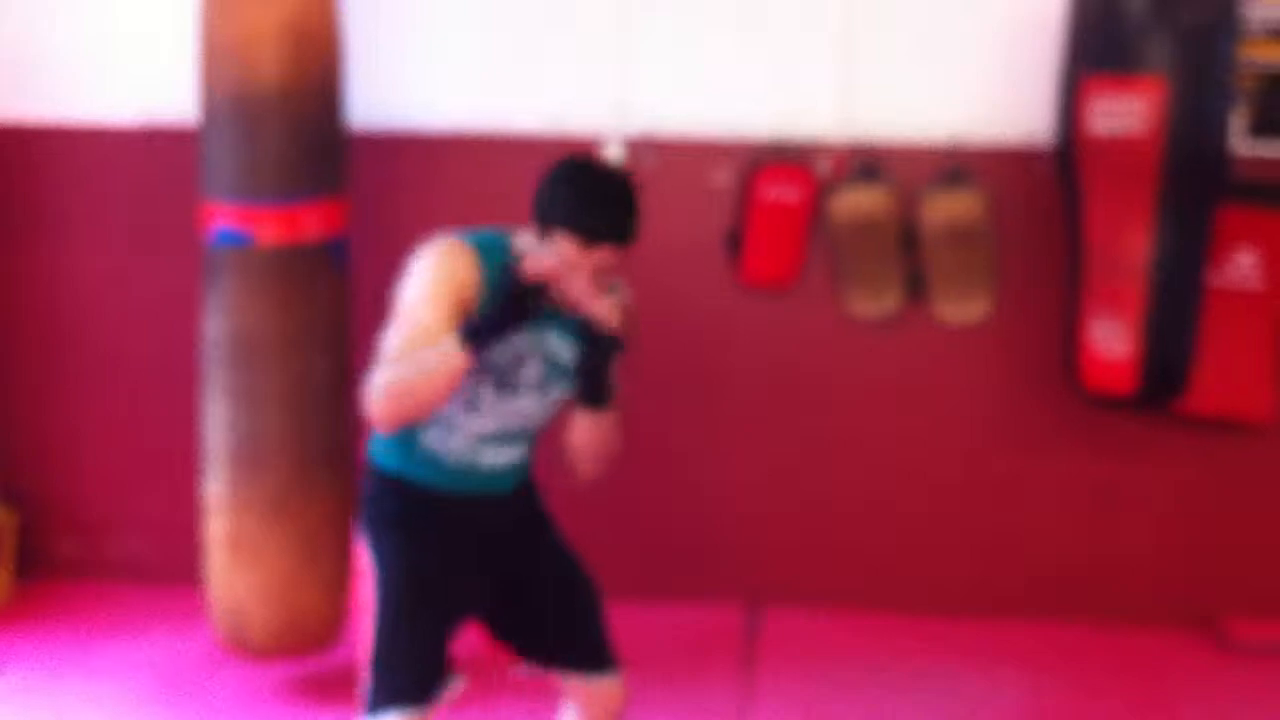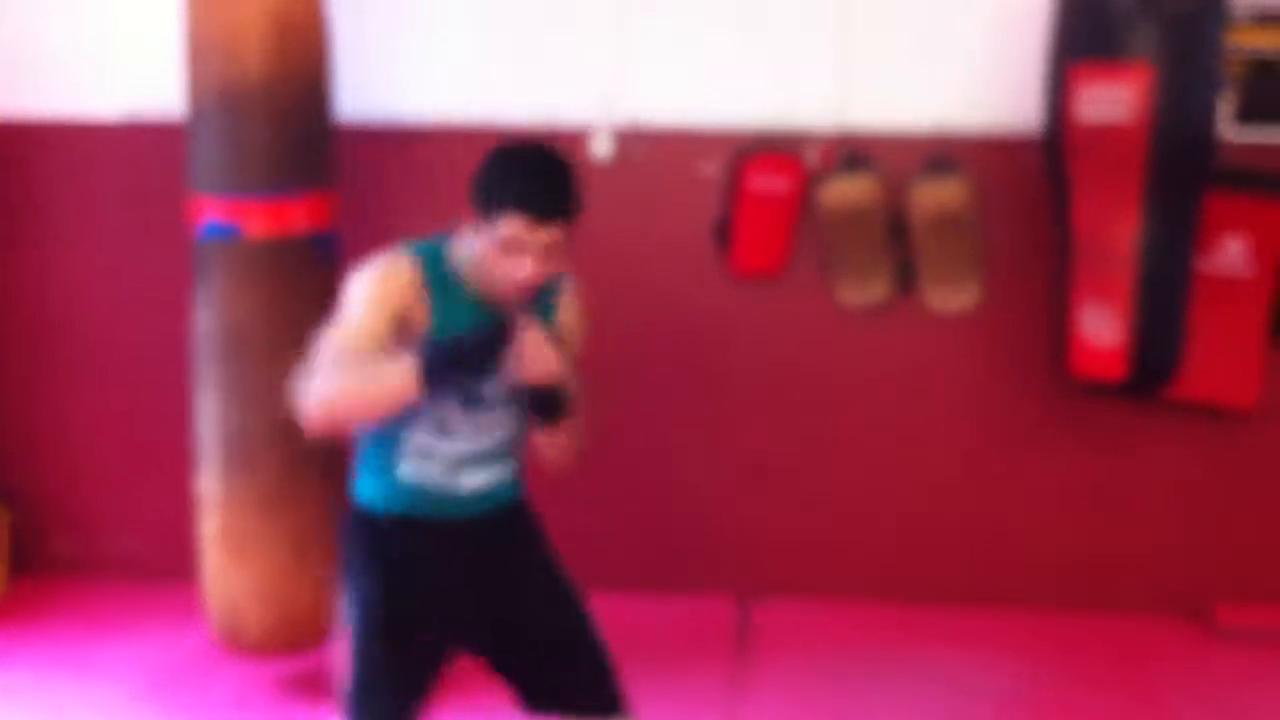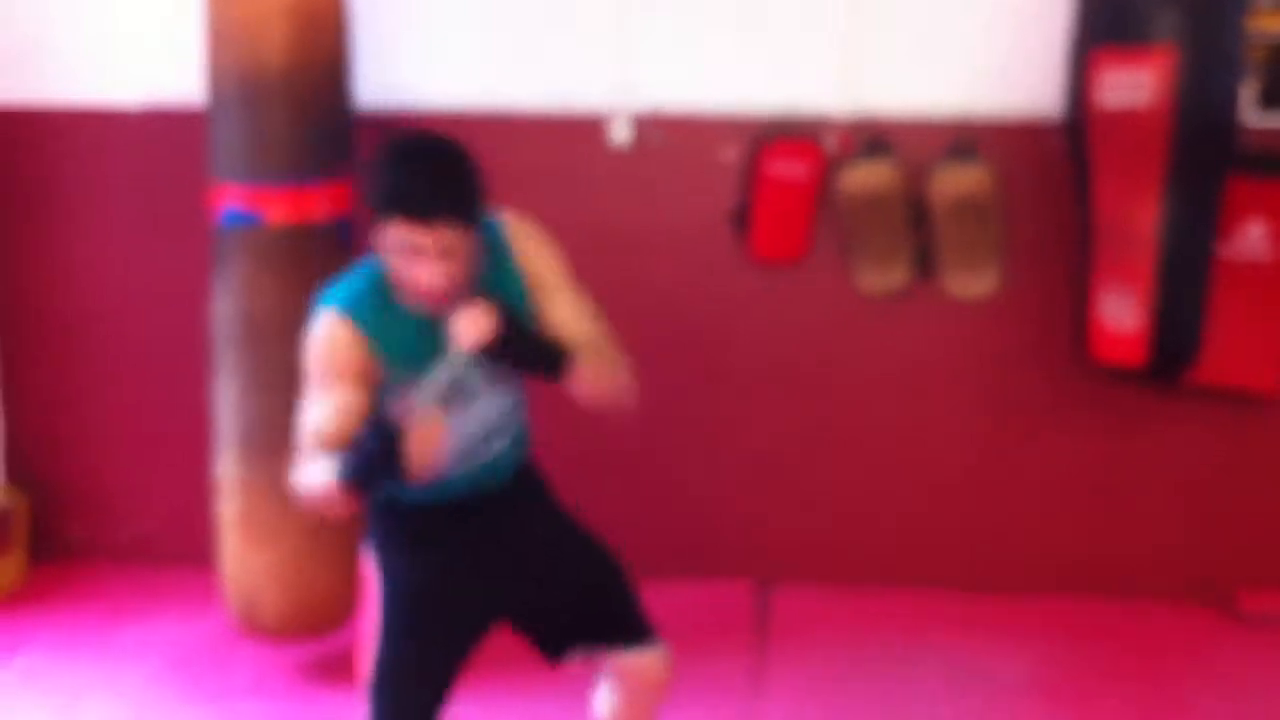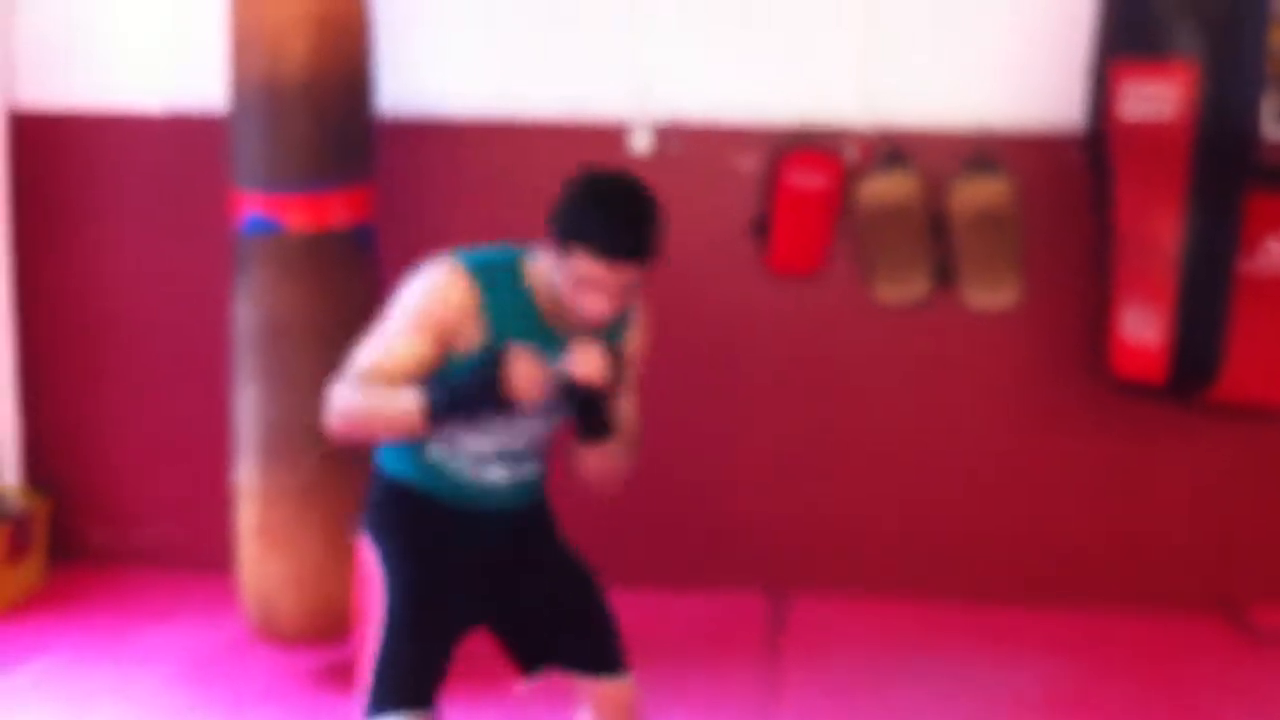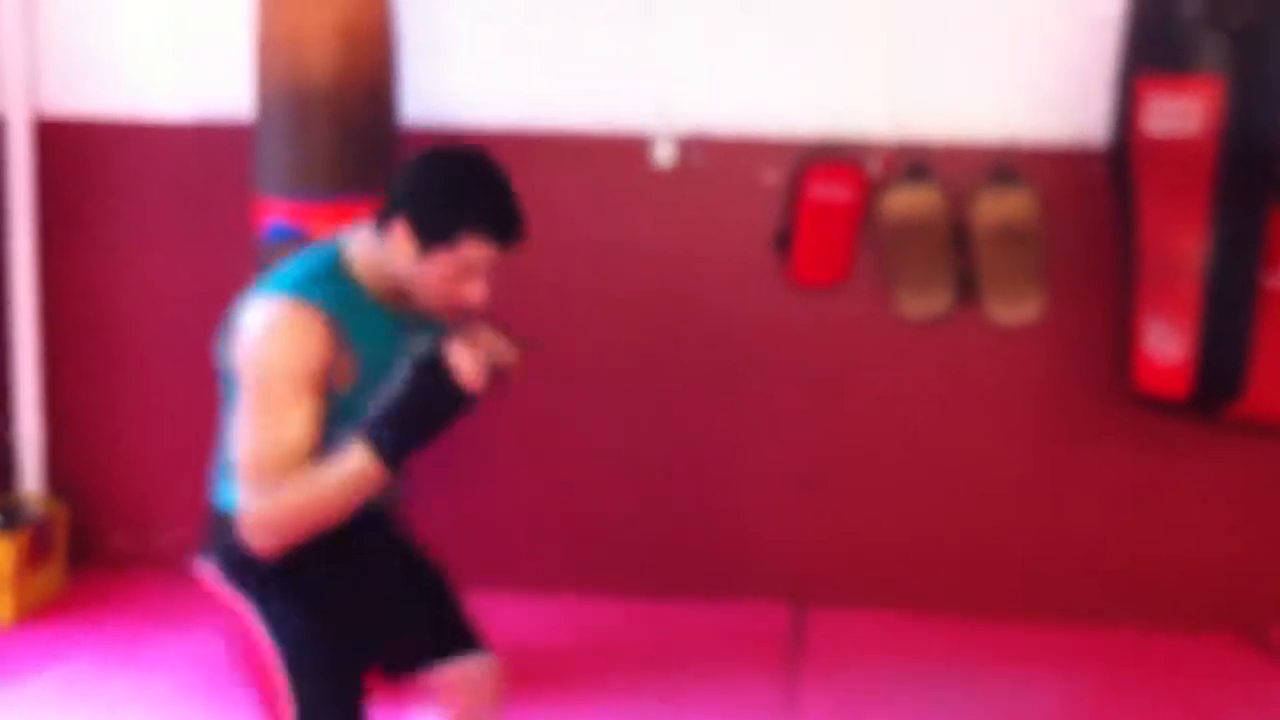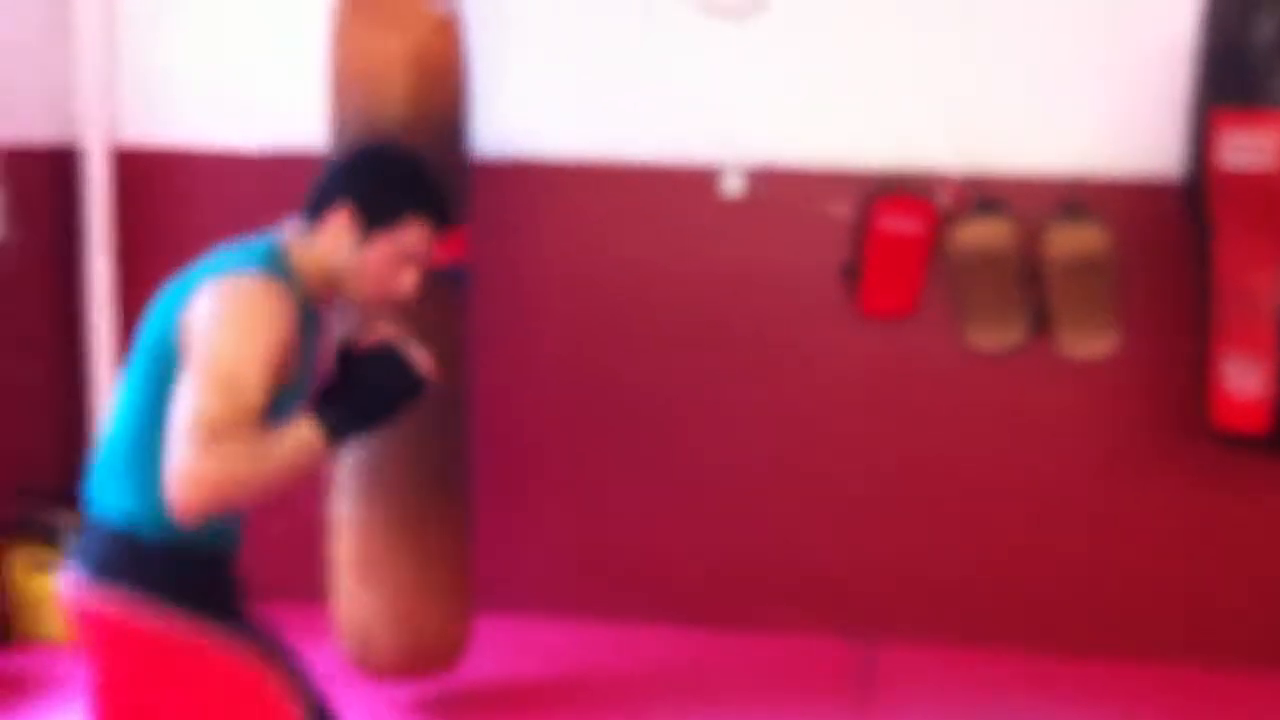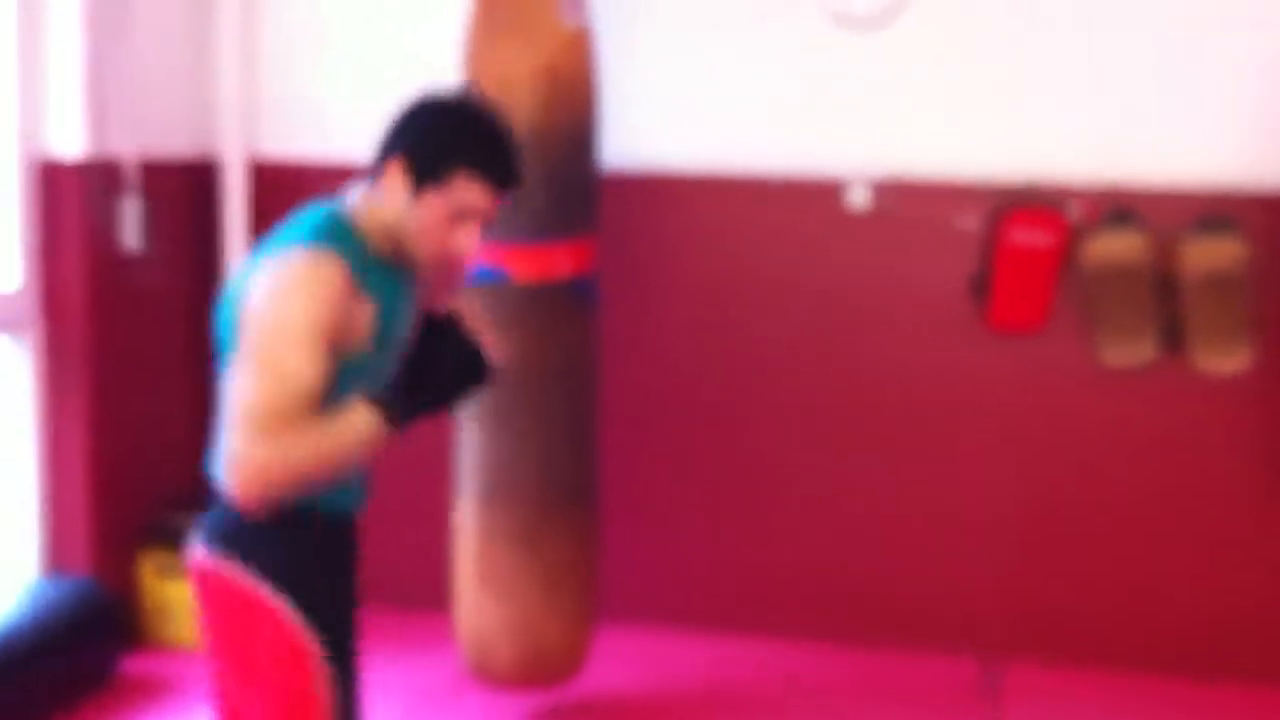
dt=0.4s
person 1, frame 1
left shoulder: (605, 310)
right shoulder: (453, 265)
left elbow: (588, 462)
right elbow: (385, 407)
left wrist: (600, 364)
right wrist: (490, 326)
left hip: (508, 509)
right hip: (411, 507)
person 1, frame 2
left shoulder: (555, 299)
right shoulder: (393, 281)
left elbow: (554, 456)
right elbow: (317, 405)
left wrist: (552, 396)
right wrist: (455, 356)
left hip: (502, 535)
right hip: (397, 545)
person 1, frame 3
left shoulder: (510, 243)
right shoulder: (344, 323)
left elbow: (617, 385)
right elbow: (310, 479)
left wrist: (533, 350)
right wrist: (363, 467)
left hip: (516, 502)
right hip: (421, 530)
left knee: (644, 665)
person 1, frame 4
left shoulder: (620, 320)
right shoulder: (456, 289)
left elbow: (609, 472)
right elbow: (342, 410)
left wrist: (597, 409)
right wrist: (460, 395)
left hip: (518, 526)
right hip: (416, 519)
person 1, frame 5
left shoulder: (408, 281)
right shoulder: (287, 323)
right elbow: (267, 523)
left wrist: (476, 362)
right wrist: (406, 429)
left hip: (359, 527)
right hip: (276, 560)
person 1, frame 6
left shoulder: (230, 278)
right shoulder: (254, 301)
right elbow: (197, 483)
left wrist: (346, 382)
right wrist: (346, 416)
right hip: (167, 583)
person 1, frame 7
left shoulder: (389, 254)
right shoulder: (310, 275)
right elbow: (250, 472)
left wrist: (442, 360)
right wrist: (402, 401)
left hip: (310, 544)
right hip: (273, 556)
